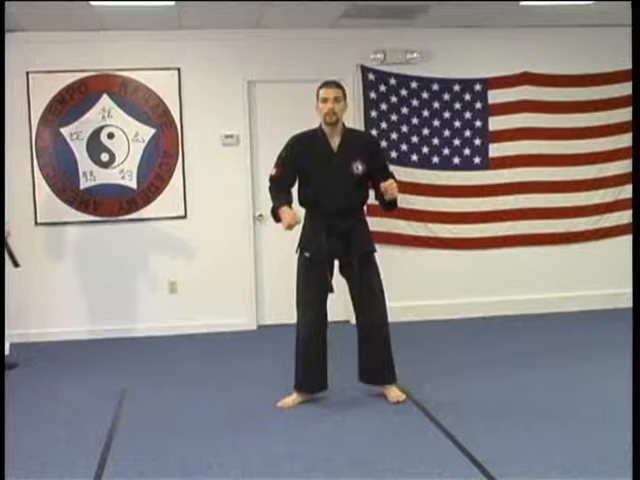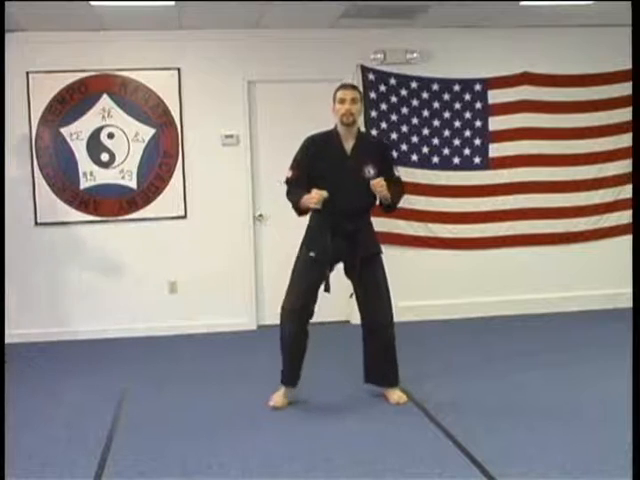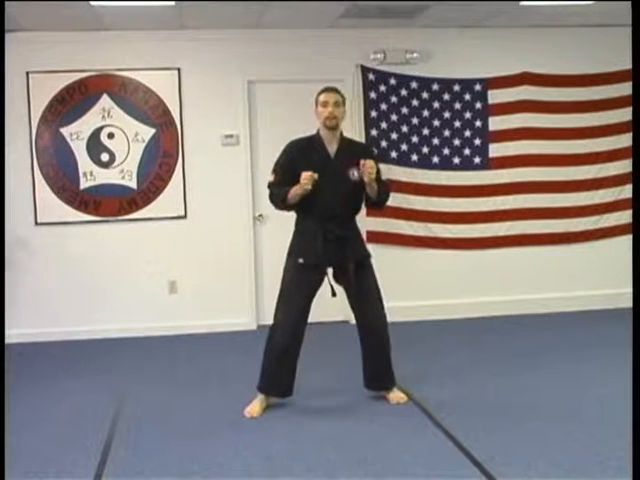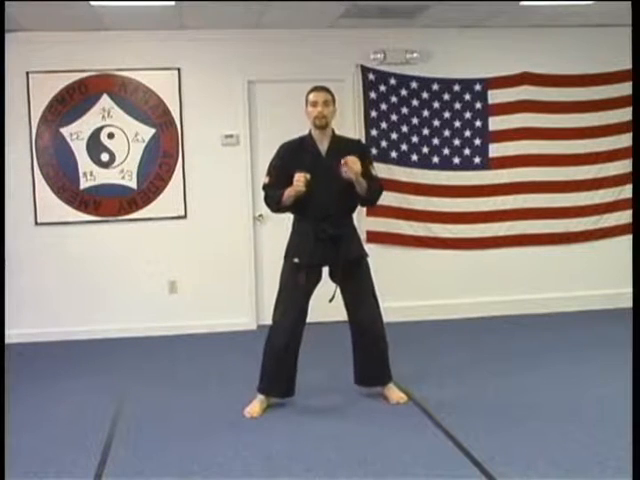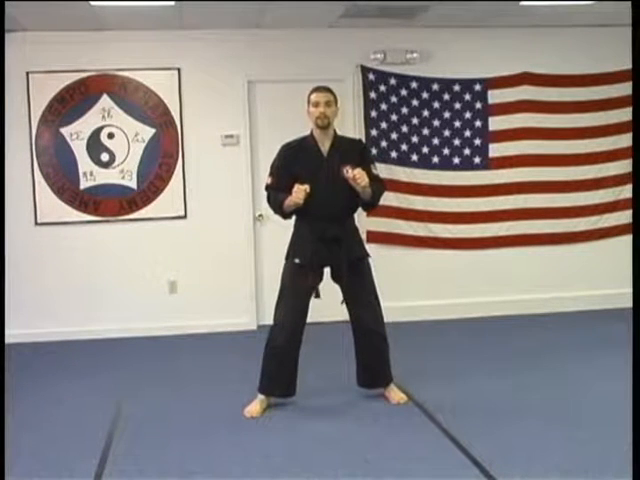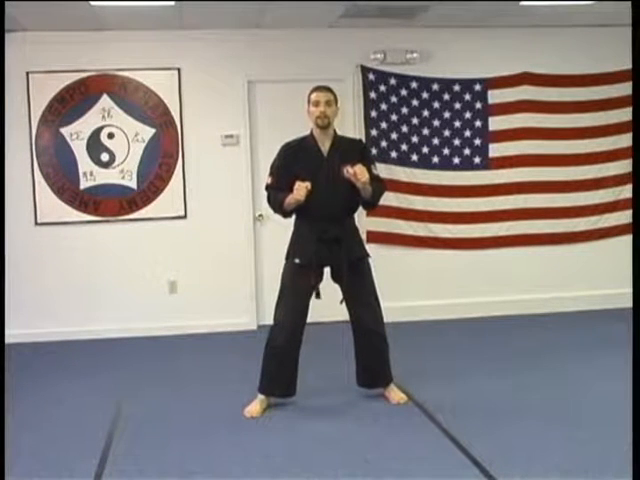
dt=0.3s
person 1, frame 1
left shoulder: (365, 143)
right shoulder: (299, 145)
left elbow: (382, 186)
right elbow: (278, 185)
left wrist: (389, 192)
right wrist: (282, 211)
left hip: (354, 233)
right hip: (317, 235)
left knee: (372, 311)
right knee: (310, 316)
left ankle: (385, 380)
right ankle: (306, 387)
person 1, frame 2
left shoulder: (377, 148)
right shoulder: (314, 146)
left elbow: (395, 191)
right elbow: (294, 187)
left wrist: (386, 194)
right wrist: (306, 200)
left hip: (361, 236)
right hip: (322, 235)
left knee: (379, 312)
right knee: (294, 310)
left ankle: (388, 382)
right ankle: (287, 384)
person 1, frame 3
left shoulder: (361, 152)
right shoulder: (297, 150)
left elbow: (378, 200)
right elbow: (276, 195)
left wrist: (372, 182)
right wrist: (299, 189)
left hip: (348, 241)
right hip: (309, 241)
left knee: (373, 316)
right knee: (288, 320)
left ankle: (386, 384)
right ankle: (266, 392)
person 1, frame 4
left shoulder: (354, 149)
right shoulder: (289, 152)
left elbow: (371, 196)
right elbow: (272, 199)
left wrist: (358, 178)
right wrist: (292, 191)
left hip: (344, 239)
right hip: (305, 241)
left knee: (367, 315)
right knee: (286, 320)
left ankle: (383, 381)
right ankle: (267, 393)
person 1, frame 5
left shoulder: (355, 150)
right shoulder: (291, 152)
left elbow: (373, 197)
right elbow: (274, 198)
left wrist: (364, 188)
right wrist: (291, 201)
left hip: (346, 240)
right hip: (306, 241)
left knee: (369, 316)
right knee: (287, 321)
left ankle: (384, 382)
right ankle: (266, 393)
person 1, frame 6
left shoulder: (356, 149)
right shoulder: (291, 152)
left elbow: (373, 198)
right elbow: (274, 198)
left wrist: (365, 185)
right wrist: (293, 198)
left hip: (346, 240)
right hip: (306, 242)
left knee: (368, 316)
right knee: (287, 321)
left ankle: (384, 382)
right ankle: (266, 393)
